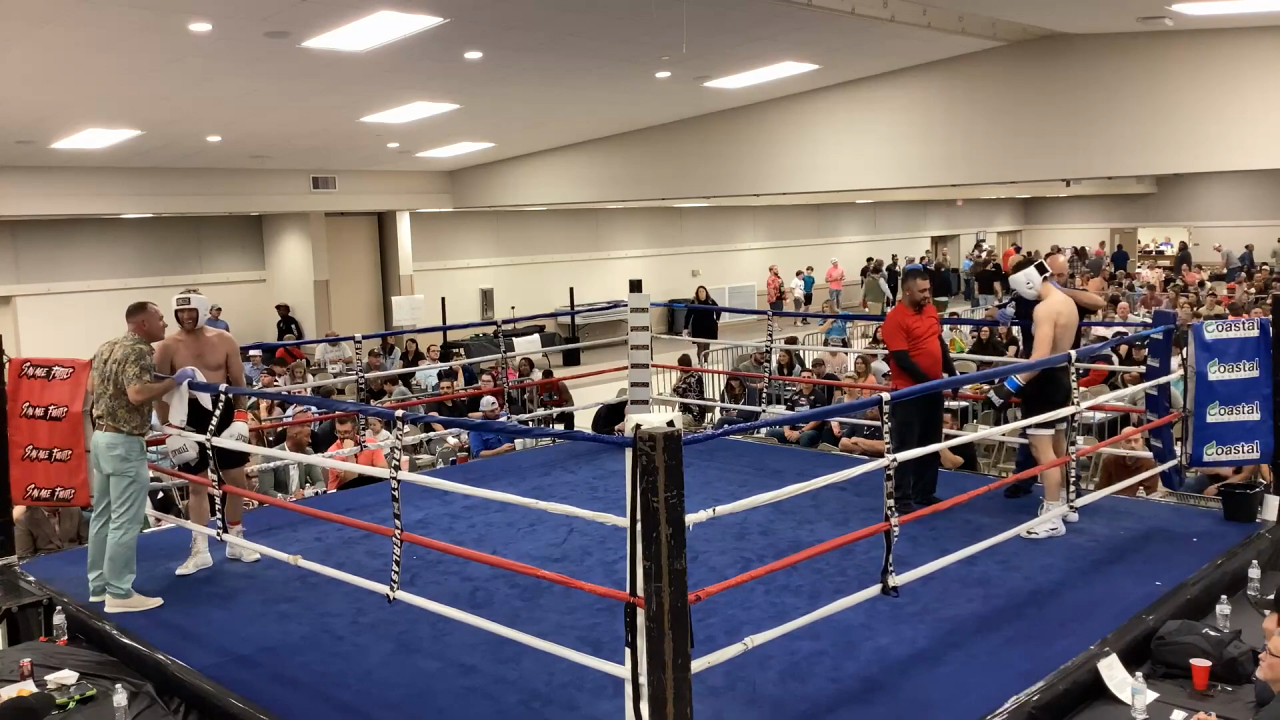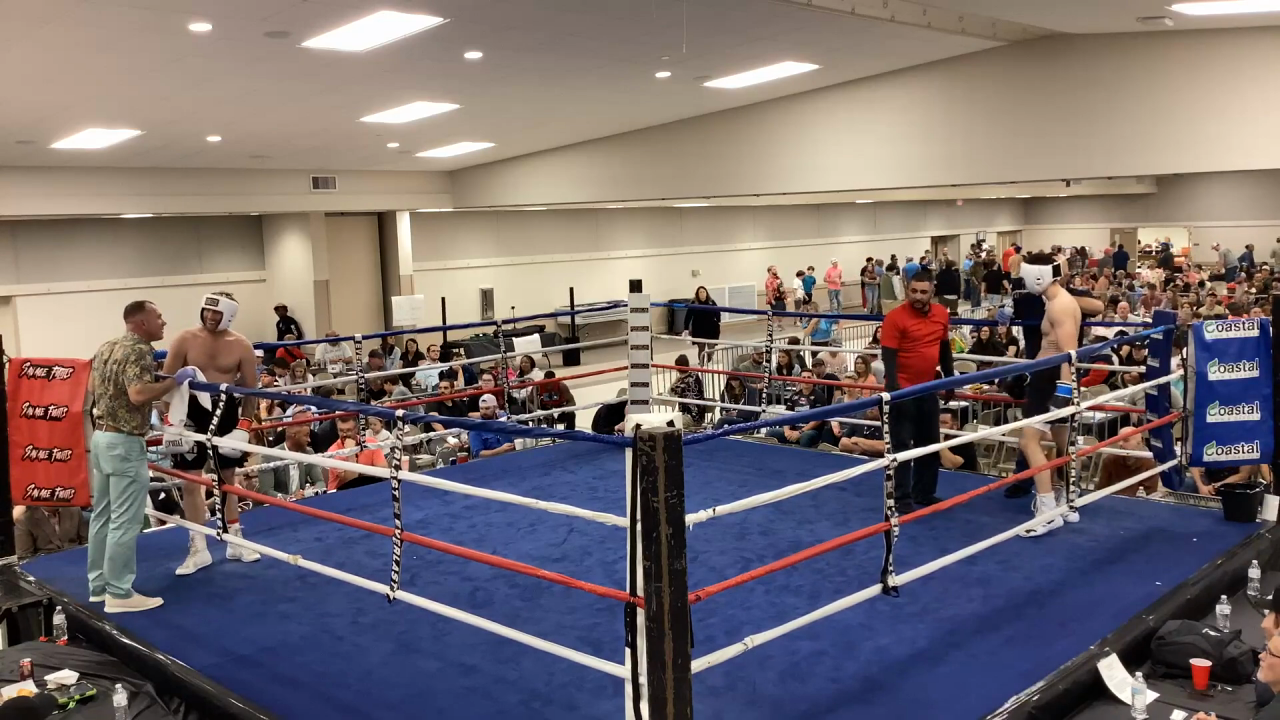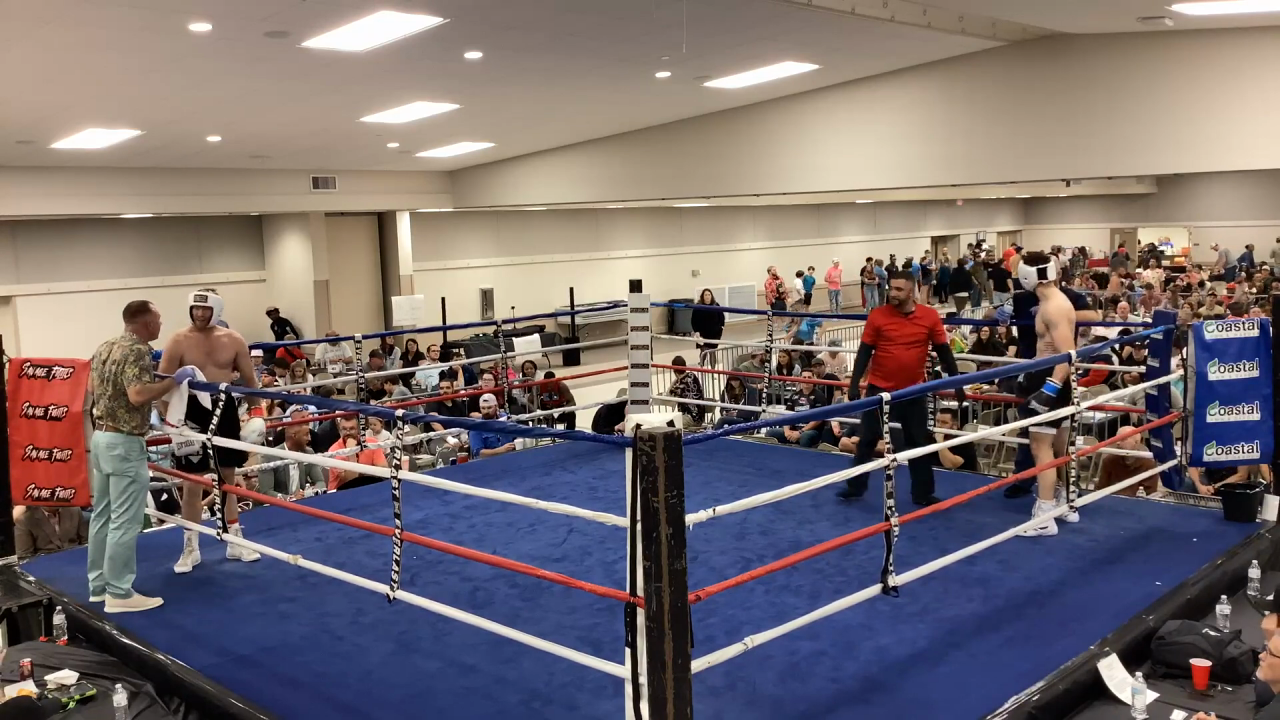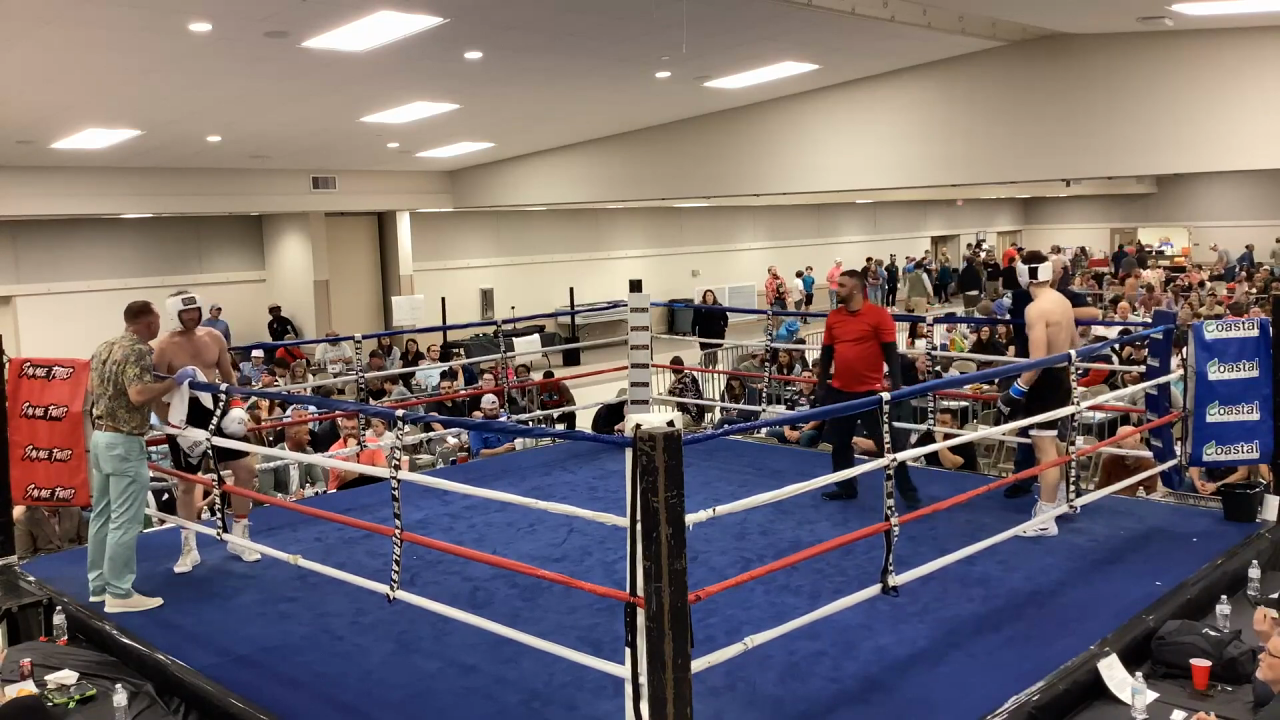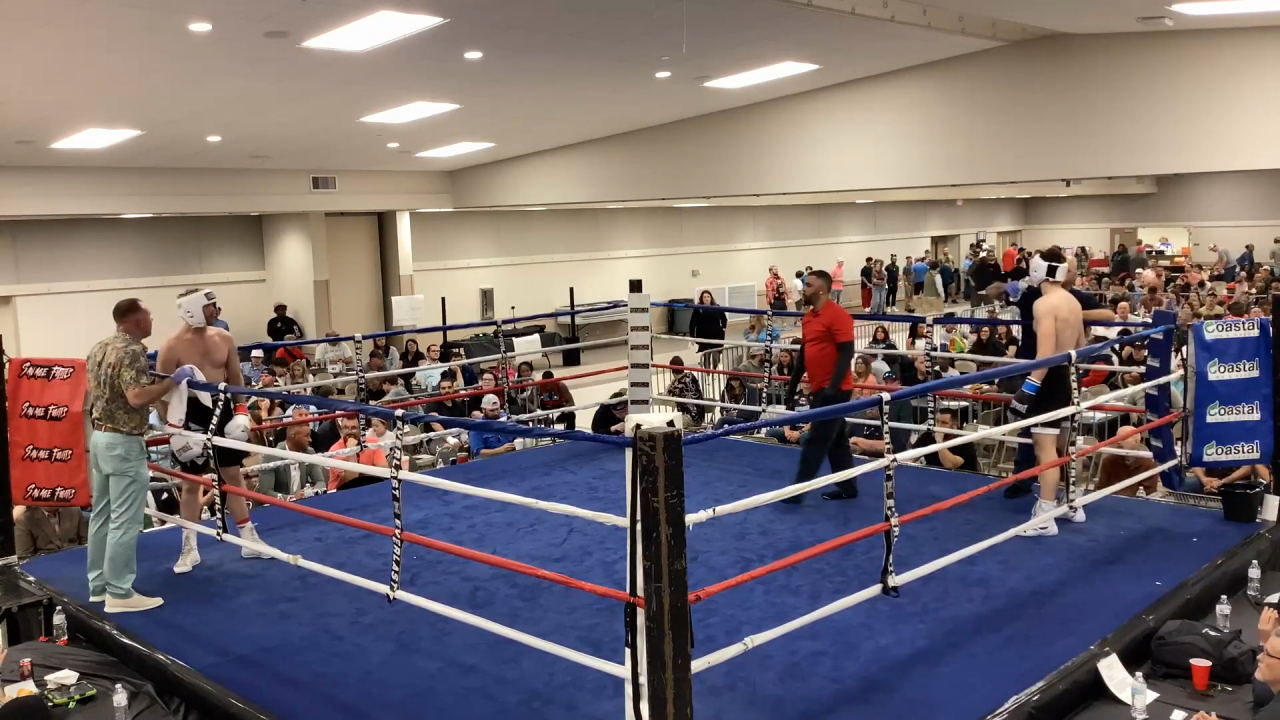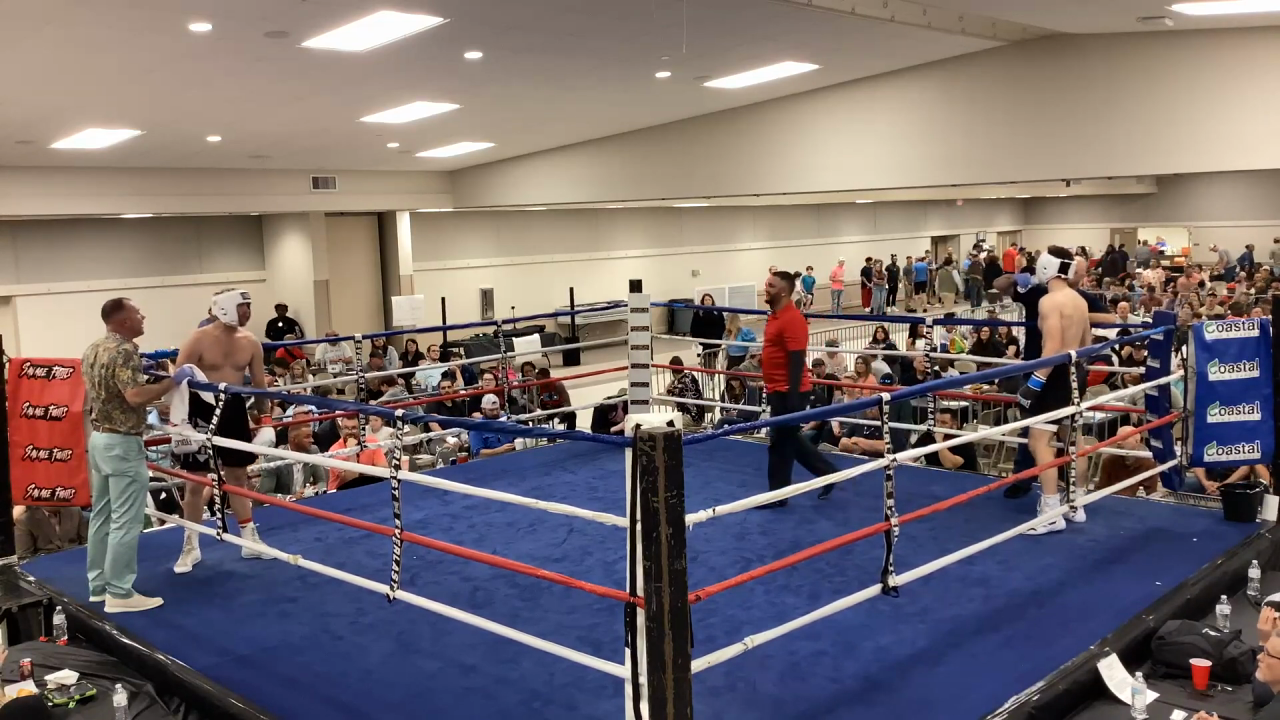
dt=0.4s
person 1, frame 1
left shoulder: (106, 348)
right shoulder: (138, 351)
left elbow: (92, 387)
right elbow: (138, 394)
right wrist: (175, 380)
left hip: (100, 437)
right hip: (125, 443)
left knee: (103, 515)
right knee: (125, 521)
left ankle: (99, 585)
right ankle: (119, 593)
person 1, frame 2
left shoulder: (106, 348)
right shoulder: (138, 351)
left elbow: (93, 387)
right elbow: (139, 394)
right wrist: (176, 379)
left hip: (100, 437)
right hip: (125, 443)
left knee: (102, 515)
right knee: (125, 521)
left ankle: (99, 585)
right ankle: (119, 593)
person 1, frame 3
left shoulder: (104, 348)
right shoulder: (137, 351)
left elbow: (93, 387)
right elbow: (138, 395)
right wrist: (175, 379)
left hip: (100, 437)
right hip: (125, 444)
left knee: (103, 516)
right knee: (125, 521)
left ankle: (99, 585)
right ankle: (119, 593)
person 1, frame 4
left shoulder: (104, 348)
right shoulder: (137, 351)
right elbow: (139, 395)
right wrist: (176, 380)
left hip: (100, 437)
right hip: (124, 443)
left knee: (102, 515)
right knee: (125, 521)
left ankle: (99, 585)
right ankle: (119, 593)
person 1, frame 5
left shoulder: (99, 348)
right shoulder: (131, 352)
right elbow: (137, 398)
right wrist: (174, 379)
left hip: (99, 437)
right hip: (124, 444)
left knee: (101, 515)
right knee: (125, 520)
left ankle: (99, 585)
right ankle: (119, 593)
person 1, frame 6
left shoulder: (93, 349)
right shoulder: (124, 352)
right elbow: (136, 396)
right wrist: (173, 380)
left hip: (98, 438)
right hip: (122, 444)
left knee: (101, 515)
right knee: (125, 520)
left ankle: (98, 585)
right ankle: (119, 593)
person 2, frame 1
left shoulder: (1045, 308)
right shoulder: (1067, 301)
left elbow: (1040, 357)
left wrist: (1010, 385)
left hip: (1045, 380)
right hip: (1061, 376)
left knee: (1042, 450)
right knee: (1058, 446)
left ankle: (1052, 520)
right ankle: (1064, 504)
person 2, frame 2
left shoulder: (1058, 306)
right shoulder: (1061, 301)
left elbow: (1070, 353)
left wrist: (1063, 392)
right wrist: (1028, 370)
left hip: (1051, 378)
right hip: (1056, 378)
left knee: (1028, 442)
right knee: (1063, 444)
left ankle: (1048, 512)
right ankle: (1067, 504)
person 2, frame 3
left shoulder: (1054, 307)
right shoulder: (1051, 302)
left elbow: (1068, 354)
left wrist: (1049, 390)
right wrist: (1030, 375)
left hip: (1051, 381)
right hip: (1047, 378)
left knee: (1040, 448)
right knee: (1059, 445)
left ankle: (1044, 519)
right ankle: (1066, 505)
person 2, frame 4
left shoulder: (1036, 309)
right shoulder: (1063, 301)
left elbow: (1037, 359)
right elbow: (1072, 343)
left wrist: (1015, 392)
left hip: (1045, 380)
right hip: (1061, 376)
left knee: (1044, 450)
right knee: (1050, 443)
left ankle: (1045, 521)
person 2, frame 5
left shoulder: (1044, 304)
right shoulder: (1073, 302)
left elbow: (1046, 352)
right elbow: (1080, 344)
left wrist: (1028, 388)
left hip: (1052, 377)
right hip: (1069, 375)
left knee: (1045, 448)
right knee: (1066, 445)
left ankle: (1045, 520)
right ankle: (1074, 506)
person 2, frame 6
left shoulder: (1049, 301)
right shoulder: (1079, 300)
left elbow: (1052, 348)
left wrist: (1034, 383)
left hip: (1057, 375)
right hip: (1075, 372)
left knee: (1039, 441)
left ankle: (1051, 514)
right ankle: (1075, 506)
person 3, frame 1
left shoulder: (225, 340)
right shoulder: (167, 346)
left elbow: (238, 381)
left wrist: (241, 415)
right wrist: (169, 430)
left hip: (223, 411)
right hip: (188, 416)
left knee: (237, 480)
right knee: (197, 485)
left ankle: (236, 542)
right ankle: (200, 551)
person 3, frame 2
left shoulder: (241, 346)
right shoulder: (185, 340)
left elbow: (250, 388)
left wrist: (244, 424)
right wrist: (171, 419)
left hip: (225, 410)
right hip: (191, 411)
left knee: (227, 479)
right knee: (191, 483)
left ankle: (235, 542)
right ankle: (198, 550)
person 3, frame 3
left shoulder: (233, 340)
right shoulder: (178, 342)
left elbow: (249, 378)
left wrist: (257, 412)
left hip: (224, 409)
right hip: (192, 412)
left knee: (228, 479)
right knee: (192, 485)
left ankle: (236, 542)
right ankle: (190, 548)
person 3, frame 4
left shoulder: (214, 337)
right shoulder: (163, 348)
left elbow: (227, 374)
left wrist: (236, 405)
right wrist: (175, 428)
left hip: (215, 408)
right hip: (185, 414)
left knee: (246, 470)
right knee: (187, 483)
left ankle: (239, 538)
right ankle: (189, 549)
person 3, frame 5
left shoulder: (224, 338)
right shoulder: (172, 346)
left elbow: (235, 377)
left wrist: (241, 410)
left hip: (222, 409)
right hip: (191, 414)
left knee: (233, 477)
right knee: (191, 483)
left ankle: (250, 541)
right ankle: (189, 549)
person 3, frame 6
left shoulder: (251, 342)
right shoulder: (199, 340)
left elbow: (259, 384)
right elbow: (178, 382)
left hip: (234, 408)
right hip: (201, 409)
left knee: (238, 477)
right knee: (195, 482)
left ankle: (250, 541)
right ankle: (190, 547)
person 4, frame 1
left shoulder: (931, 310)
right shoulder: (895, 319)
right elbow: (902, 359)
left wrist: (951, 374)
right wrist: (929, 381)
left hip: (933, 389)
right hip: (909, 391)
left knee: (930, 443)
right knee: (906, 446)
left ankle: (924, 492)
right ankle: (902, 497)
person 4, frame 2
left shoulder: (941, 314)
right shoulder: (896, 317)
left elbow: (945, 348)
right elbow: (889, 357)
left wrist: (949, 378)
right wrist: (893, 389)
left hip: (927, 390)
right hip: (902, 391)
left knee: (928, 443)
right knee: (901, 445)
left ankle: (924, 493)
right ankle: (902, 497)
person 4, frame 3
left shoulder: (930, 316)
right shoulder: (877, 316)
left elbow: (943, 351)
right elbow: (864, 352)
right wrist: (855, 384)
right hip: (880, 388)
left knee: (920, 443)
right knee: (867, 439)
left ankle: (923, 494)
right ankle: (856, 486)
person 4, frame 4
left shoulder: (879, 315)
right shoulder: (834, 317)
left elbow: (891, 352)
right elbow: (826, 353)
left wrist: (896, 385)
right wrist: (822, 384)
left hip: (870, 391)
right hip: (839, 390)
left knee: (886, 442)
right knee: (838, 441)
left ankle: (907, 490)
right ankle: (846, 487)
person 4, frame 5
left shoulder: (837, 316)
right shoulder: (808, 317)
left elbow: (846, 353)
right elbow: (804, 353)
left wrist: (833, 385)
right wrist: (794, 382)
left hip: (833, 390)
right hip: (818, 389)
left knee: (815, 440)
right knee: (835, 439)
right ankle: (847, 487)
person 4, frame 6
left shoulder: (792, 319)
right shoulder: (774, 316)
left elbow: (796, 361)
left wrist: (793, 397)
right wrist: (772, 390)
left hip: (787, 392)
right hip: (778, 390)
left knee: (780, 444)
right knee: (789, 440)
right ankle: (828, 473)
